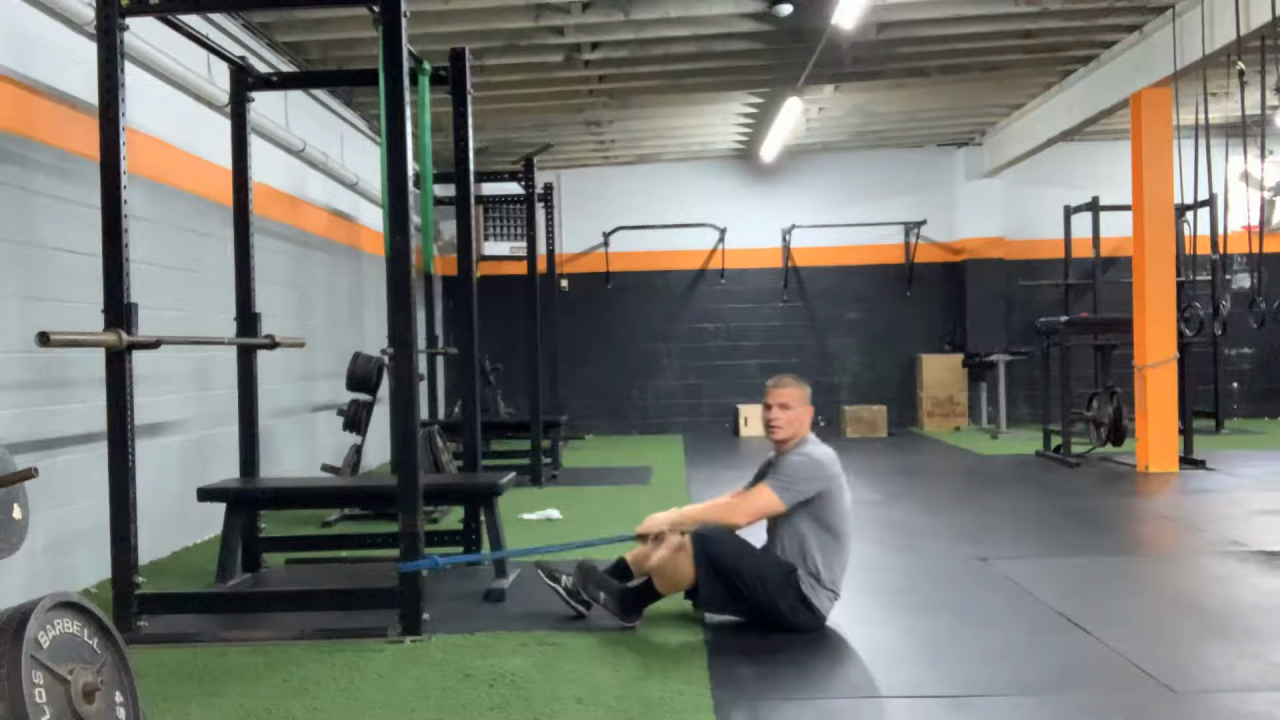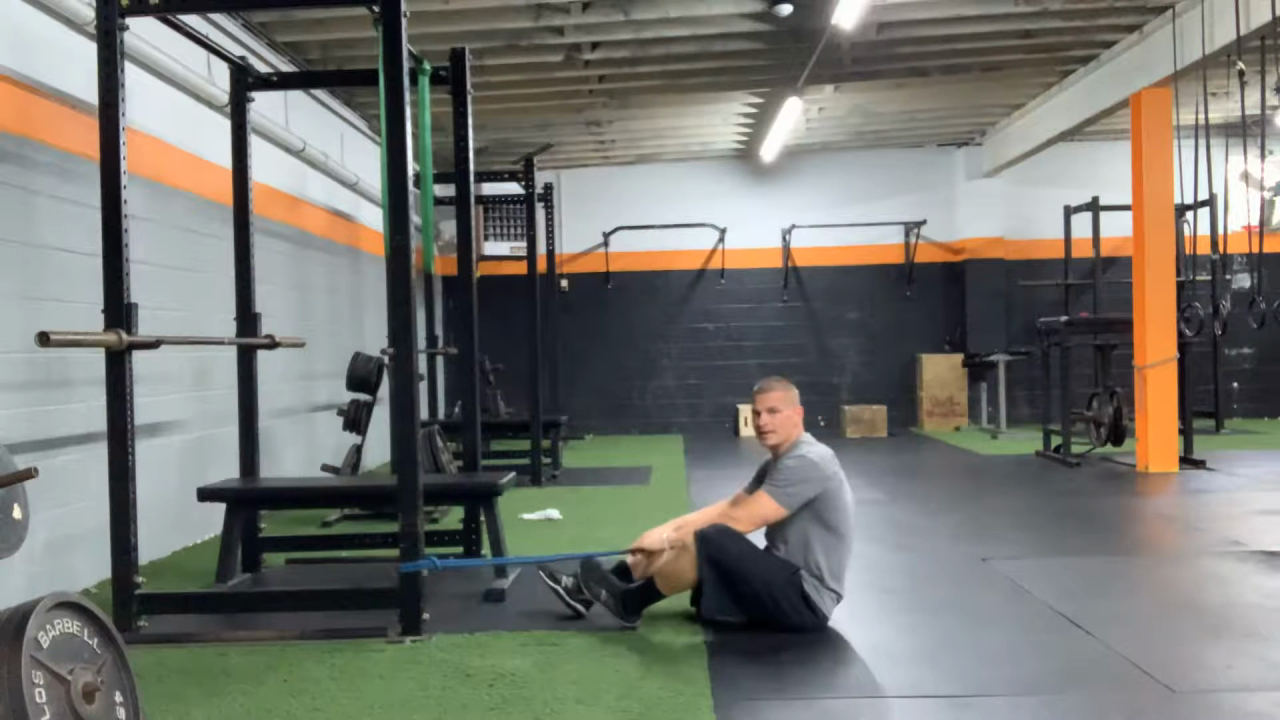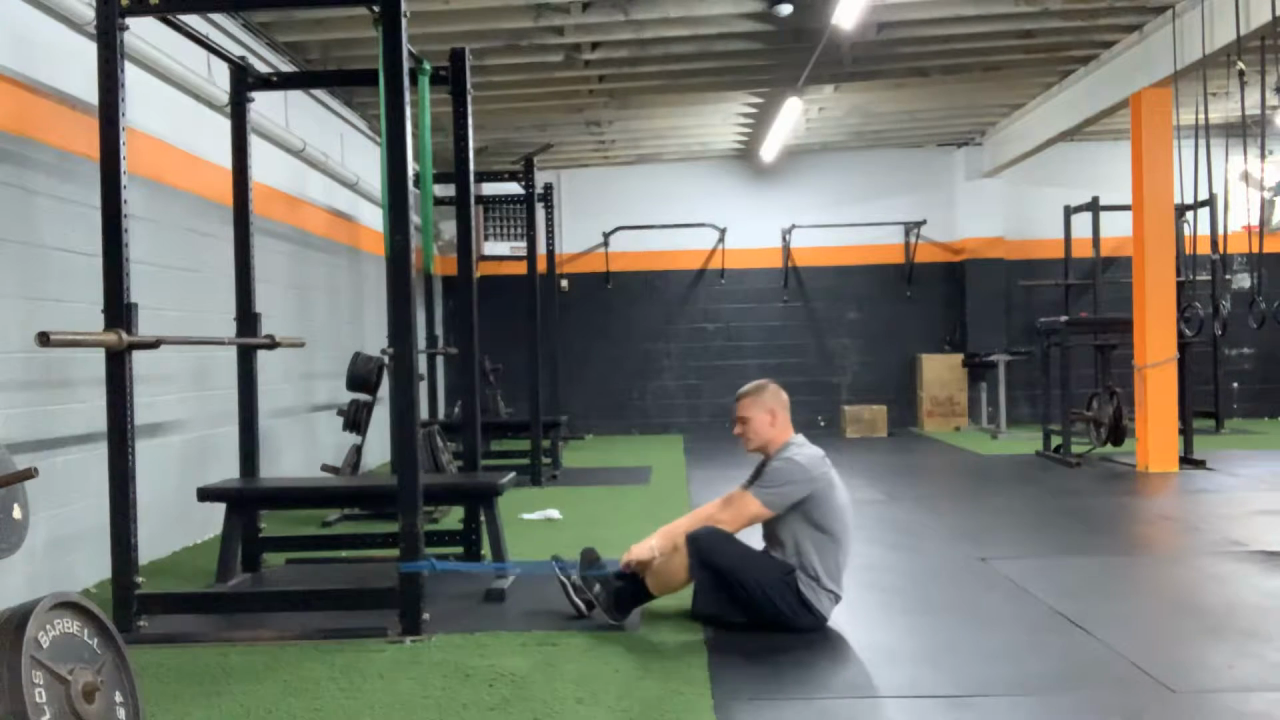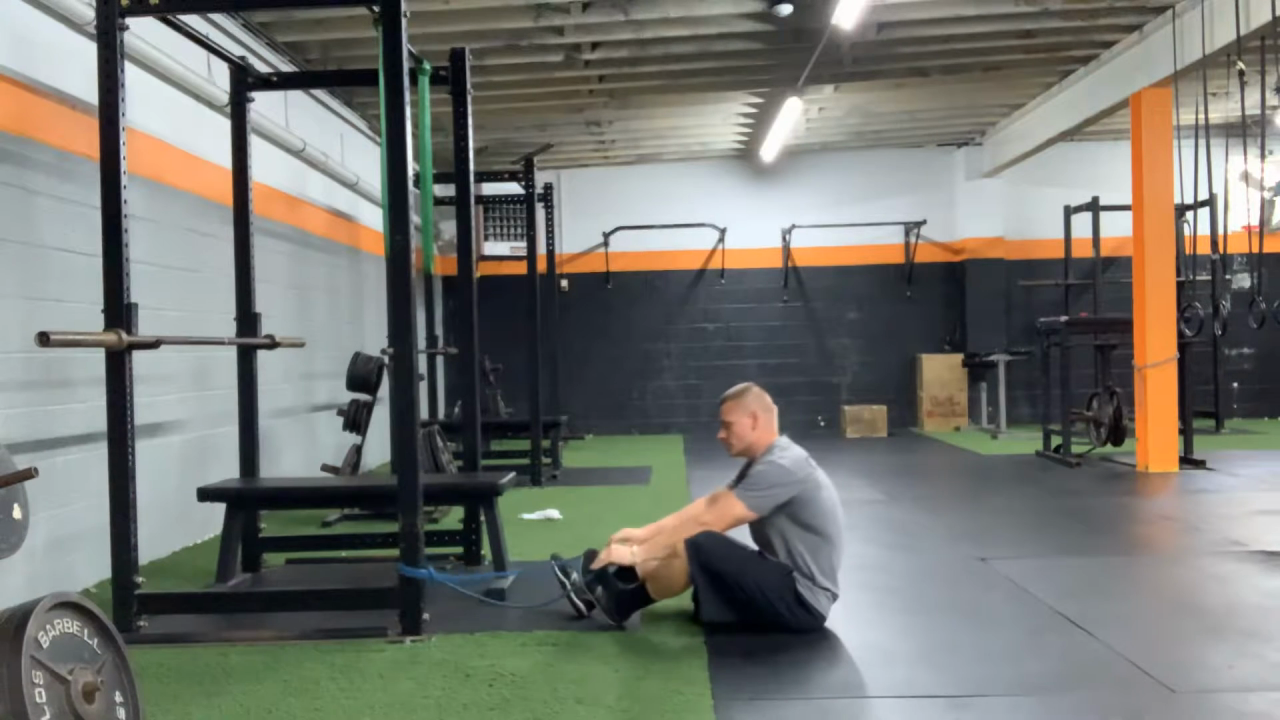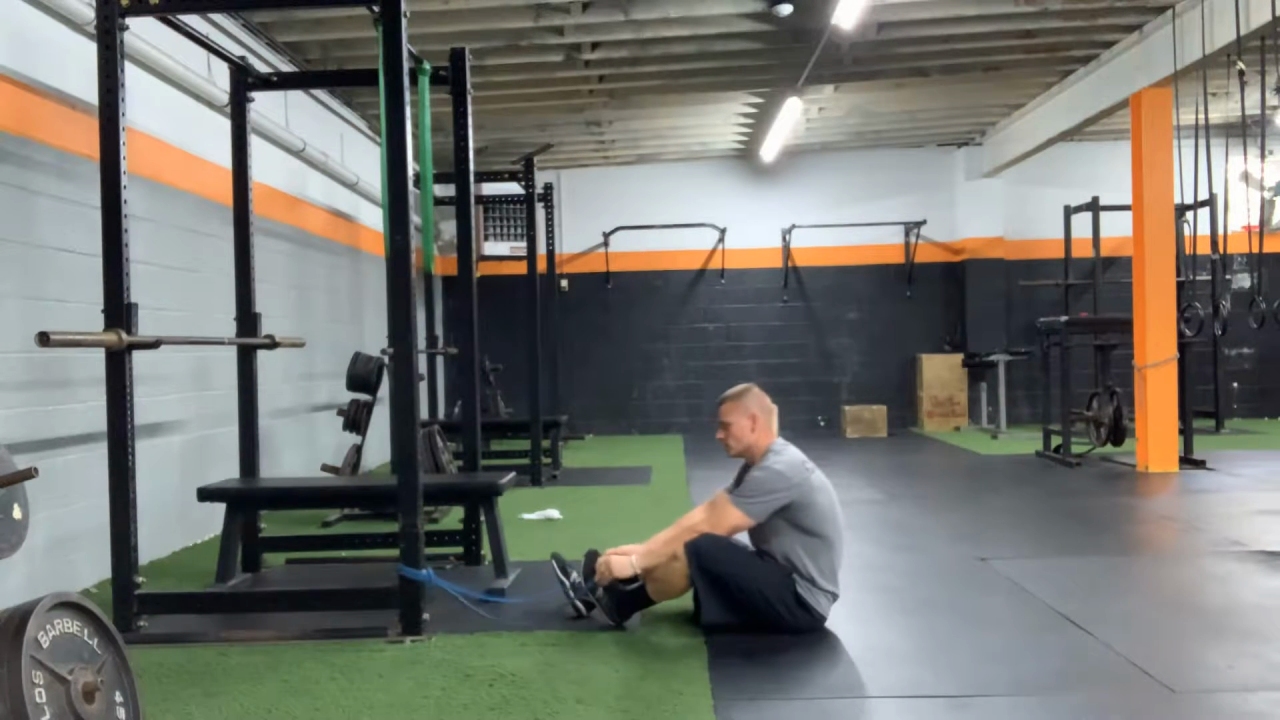
dt=0.5s
person 1, frame 1
left shoulder: (811, 461)
right shoulder: (779, 461)
left elbow: (739, 513)
right elbow: (734, 503)
left wrist: (671, 517)
right wrist: (674, 519)
left hip: (802, 600)
right hip: (784, 579)
left knee: (705, 541)
right knee: (677, 538)
left ankle: (627, 603)
right ankle: (585, 590)
person 1, frame 2
left shoulder: (808, 463)
right shoulder: (778, 462)
left elbow: (740, 521)
right elbow: (729, 507)
left wrist: (667, 539)
right wrist: (668, 530)
left hip: (806, 600)
right hip: (785, 580)
left knee: (707, 540)
right knee: (682, 541)
left ankle: (628, 603)
right ankle: (585, 590)
person 1, frame 3
left shoulder: (797, 464)
right shoulder: (778, 461)
left elbow: (727, 520)
right elbow: (723, 505)
left wrist: (657, 545)
right wrist: (659, 537)
left hip: (804, 601)
right hip: (788, 579)
left knee: (701, 543)
right knee: (683, 542)
left ankle: (619, 601)
right ankle: (601, 590)
person 1, frame 4
left shoulder: (781, 467)
right shoulder: (765, 462)
left elbow: (709, 521)
right elbow: (708, 505)
left wrist: (635, 553)
right wrist: (644, 533)
left hip: (802, 601)
right hip: (785, 579)
left knee: (697, 547)
right knee: (684, 542)
left ankle: (620, 603)
right ankle: (596, 586)
person 1, frame 5
left shoulder: (778, 471)
right shoulder: (764, 463)
left elbow: (707, 528)
right elbow: (707, 512)
left wrist: (635, 563)
right wrist: (643, 549)
left hip: (801, 602)
right hip: (784, 579)
left knee: (696, 549)
right knee: (684, 543)
left ankle: (620, 604)
right ankle: (600, 589)
